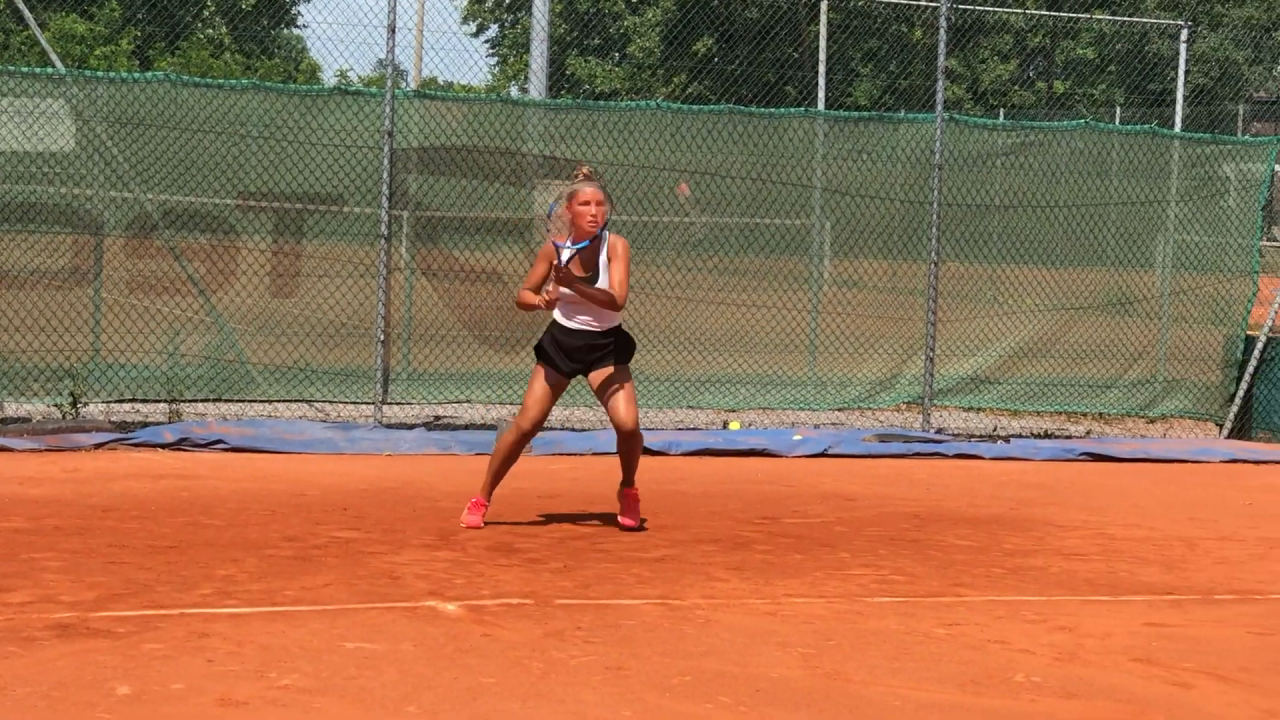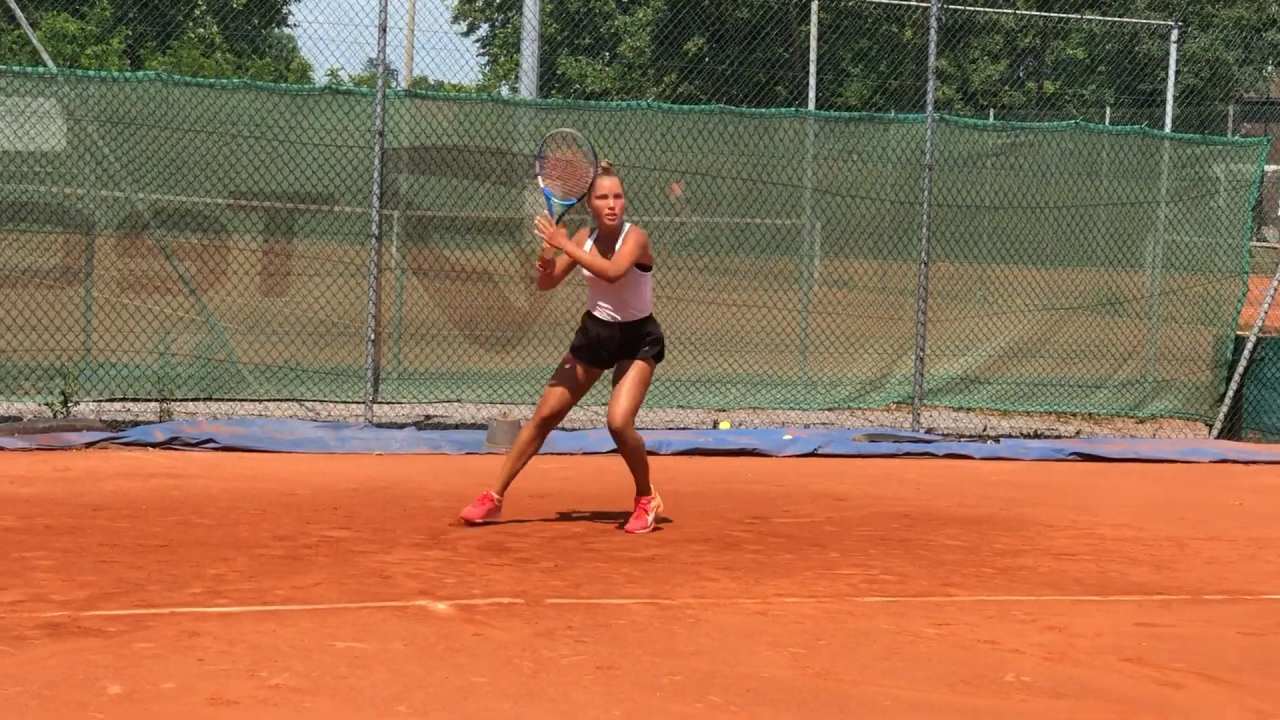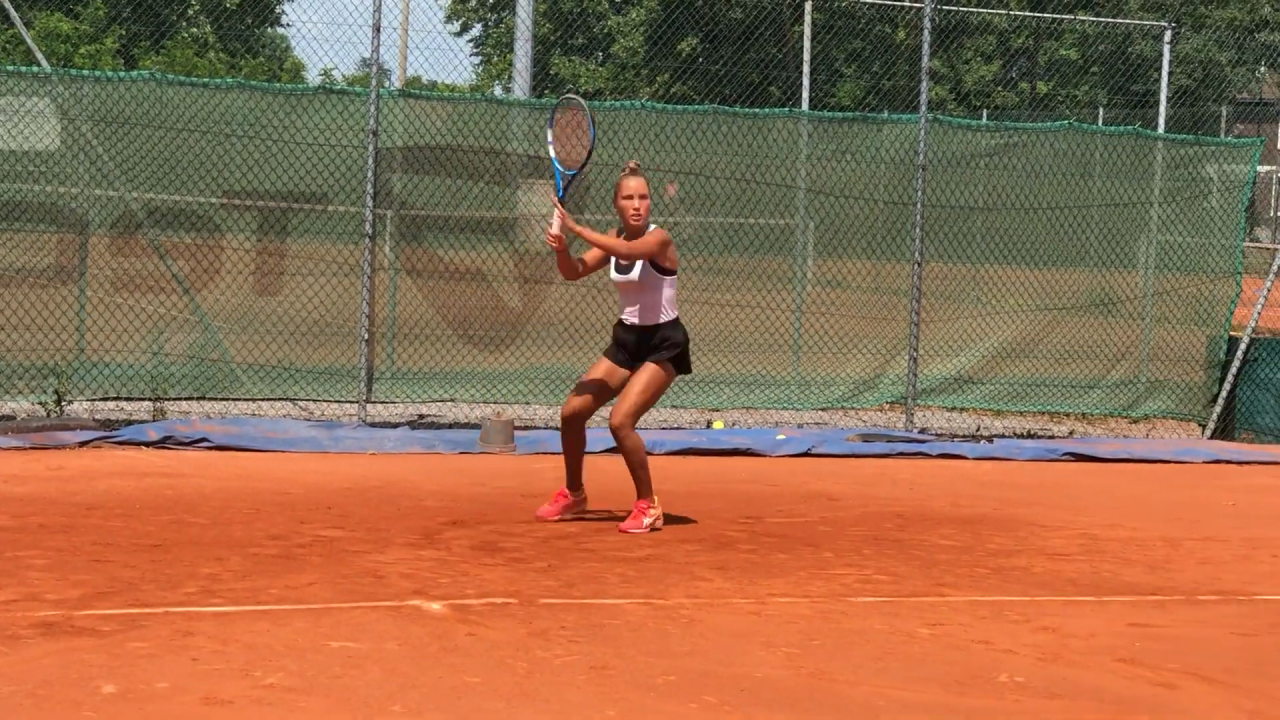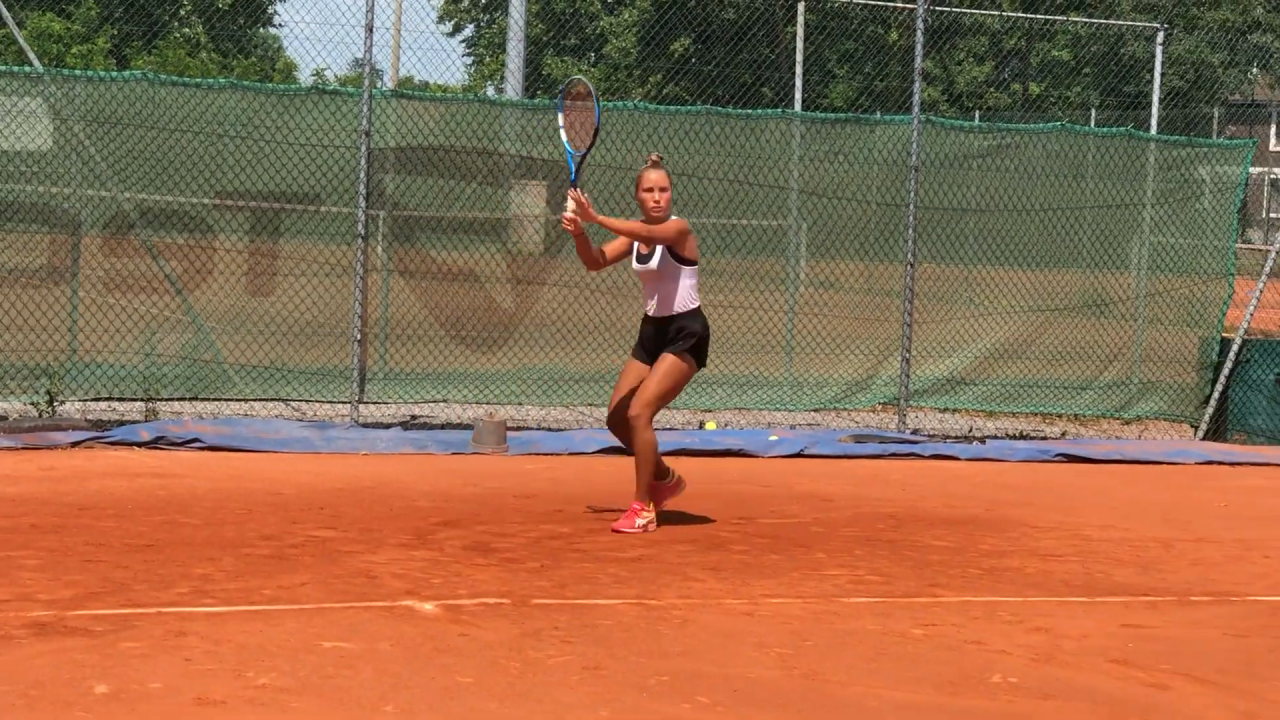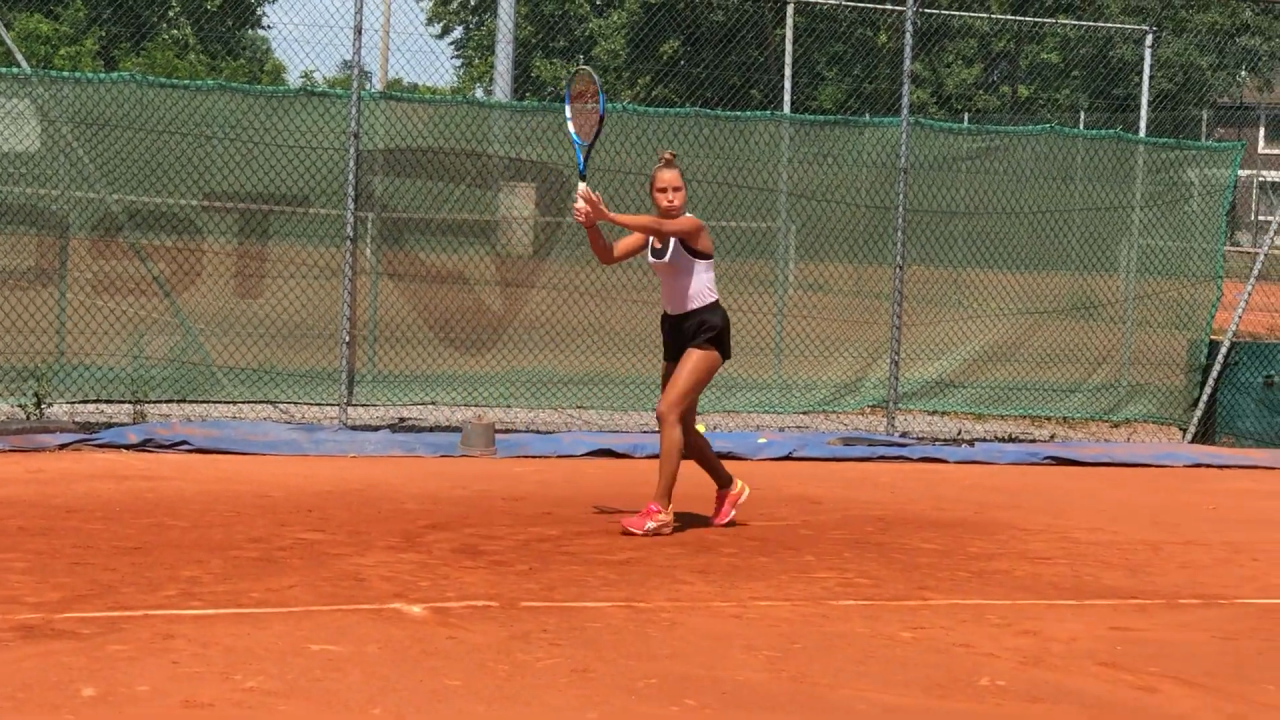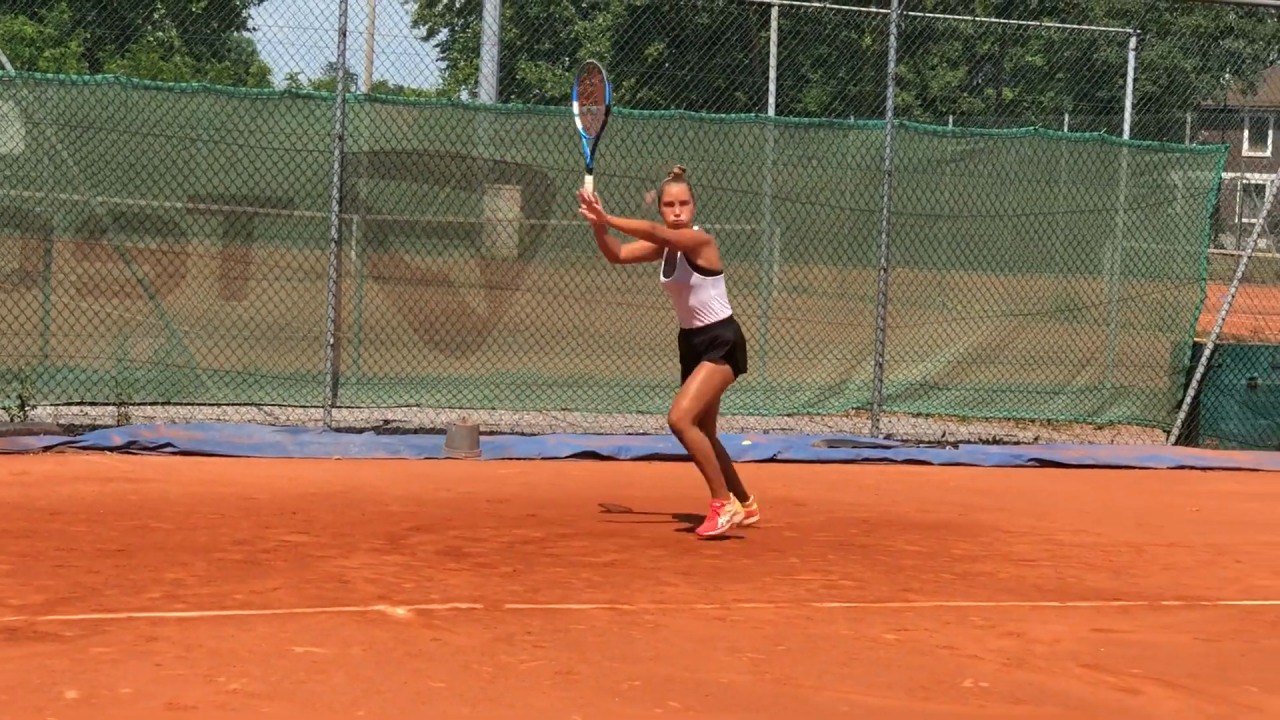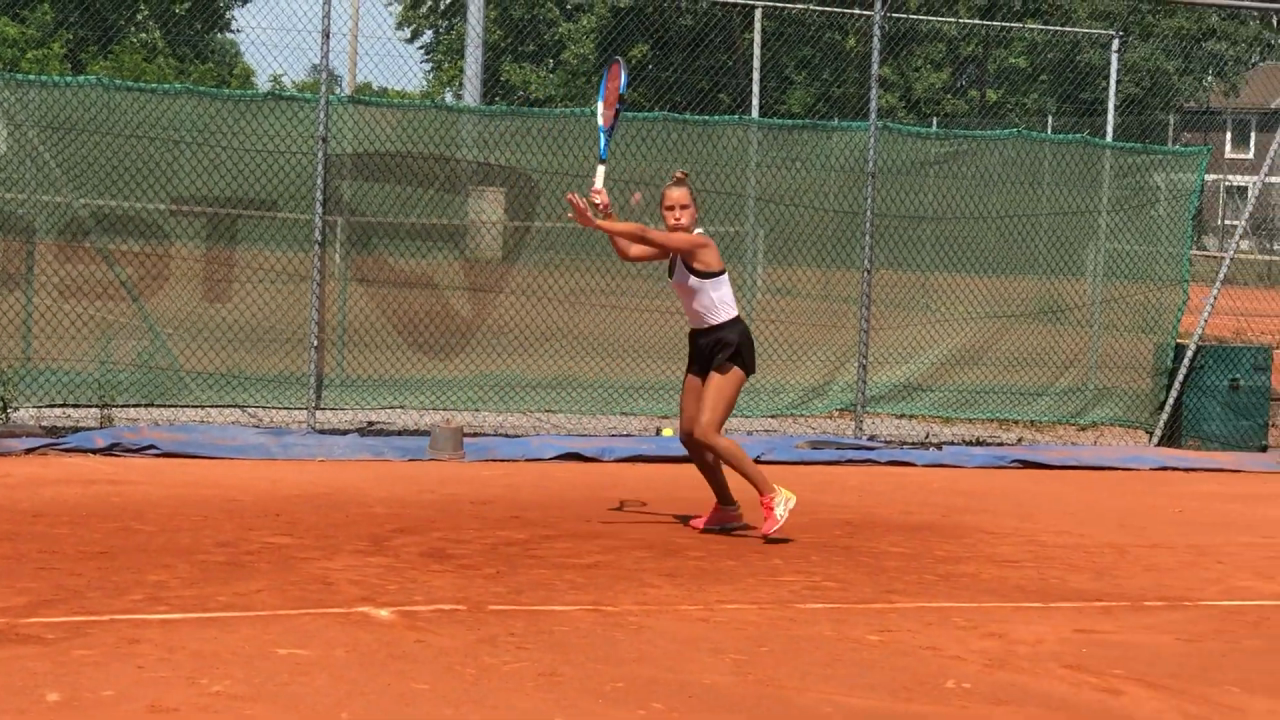
dt=0.1s
person 1, frame 1
left shoulder: (616, 246)
right shoulder: (557, 246)
left elbow: (616, 301)
right elbow: (522, 298)
left wrist: (574, 285)
right wrist: (542, 300)
left hip: (606, 346)
right hip: (561, 342)
left knee: (627, 424)
right knee: (525, 426)
left ankle: (628, 491)
right ankle: (481, 501)
person 1, frame 2
left shoulder: (635, 237)
right shoulder: (584, 237)
left elbow: (611, 271)
right elbow: (545, 284)
left wrist: (564, 246)
right wrist: (546, 264)
left hip: (637, 338)
right hip: (594, 333)
left knee: (619, 422)
right knee: (545, 414)
left ankle: (646, 499)
right ankle: (494, 496)
person 1, frame 3
left shoulder: (659, 239)
right shoulder: (611, 240)
left elbow: (628, 248)
right elbow: (572, 273)
left wrist: (575, 229)
right wrist: (561, 248)
left hip: (665, 342)
right hip: (627, 339)
left knee: (620, 421)
right knee: (572, 413)
left ankle: (648, 505)
right ankle: (572, 493)
person 1, frame 4
left shoulder: (679, 229)
right shoulder: (635, 233)
left elbow: (644, 232)
right elbow: (595, 263)
left wrist: (596, 217)
right wrist: (579, 232)
left hip: (685, 334)
right hip: (652, 332)
left knee: (638, 414)
right knee: (616, 419)
left ankle: (644, 507)
right ankle: (666, 480)
person 1, frame 5
left shoulder: (693, 226)
right shoulder: (652, 233)
left elbow: (656, 223)
right elbow: (608, 256)
left wrist: (608, 215)
right wrist: (591, 225)
left hip: (707, 328)
right hip: (676, 329)
left knee: (668, 412)
right knee: (680, 422)
left ankle: (660, 510)
right ankle: (730, 490)
person 1, frame 6
left shoulder: (699, 240)
right shoulder: (663, 243)
left elbow: (655, 230)
right elbow: (617, 255)
left wrist: (607, 219)
right wrist: (599, 224)
left hip: (720, 342)
right hip: (693, 342)
left knee: (680, 418)
right knee: (701, 434)
left ankle: (724, 501)
right ankle: (743, 504)
person 1, frame 7
left shoulder: (698, 245)
right shoulder: (673, 245)
left elbow: (640, 232)
right elbow: (627, 251)
left wrist: (596, 223)
right wrist: (603, 213)
left hip: (728, 343)
right hip: (702, 344)
left knee: (706, 435)
right knee: (689, 434)
left ankle: (774, 497)
right ankle: (727, 506)
